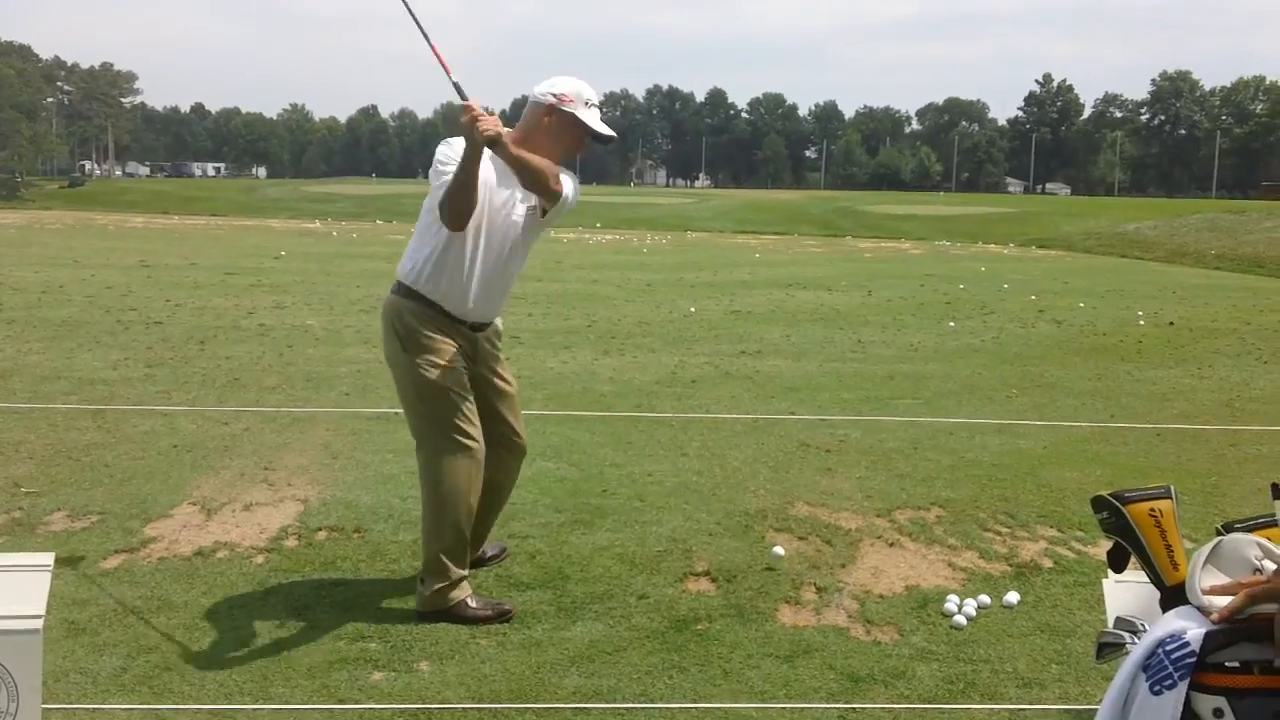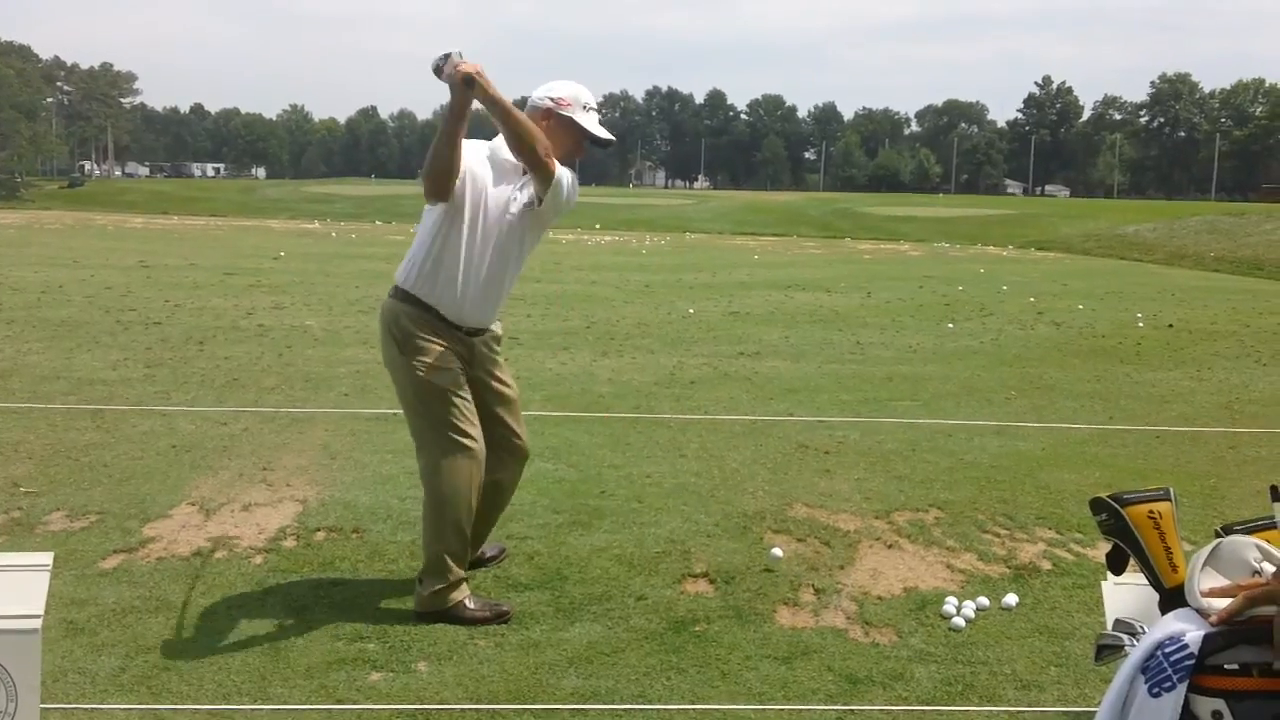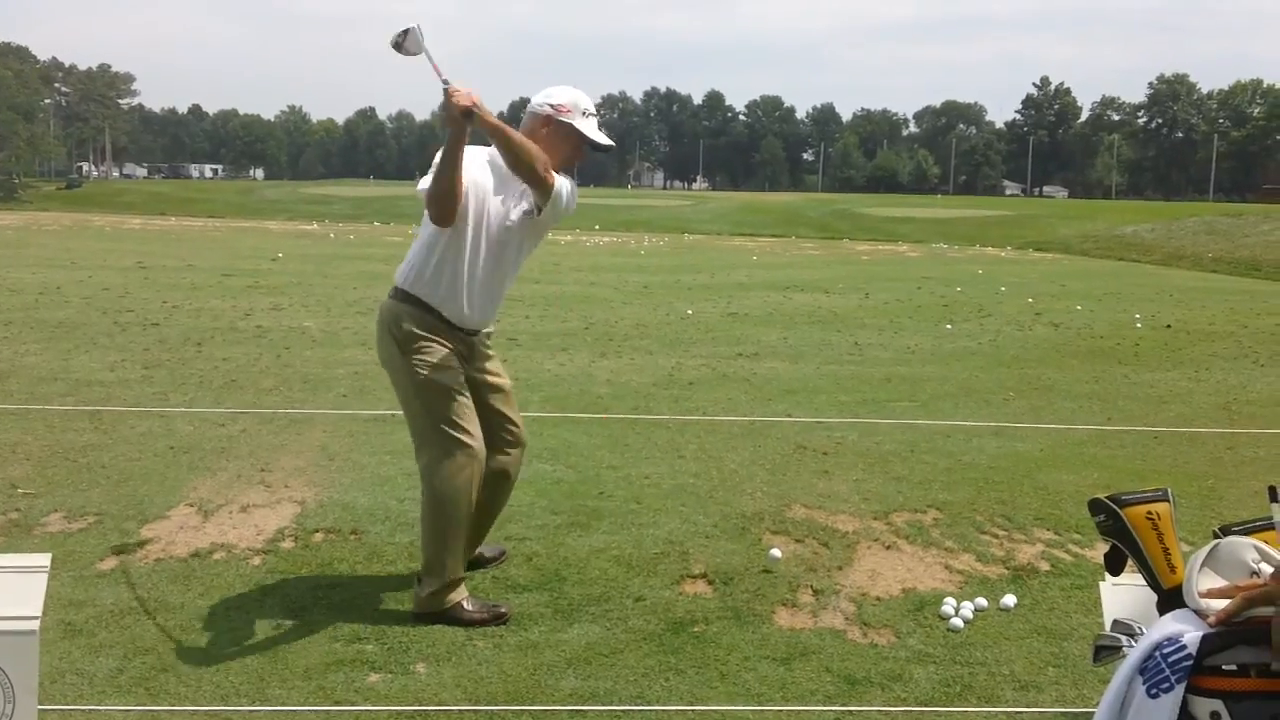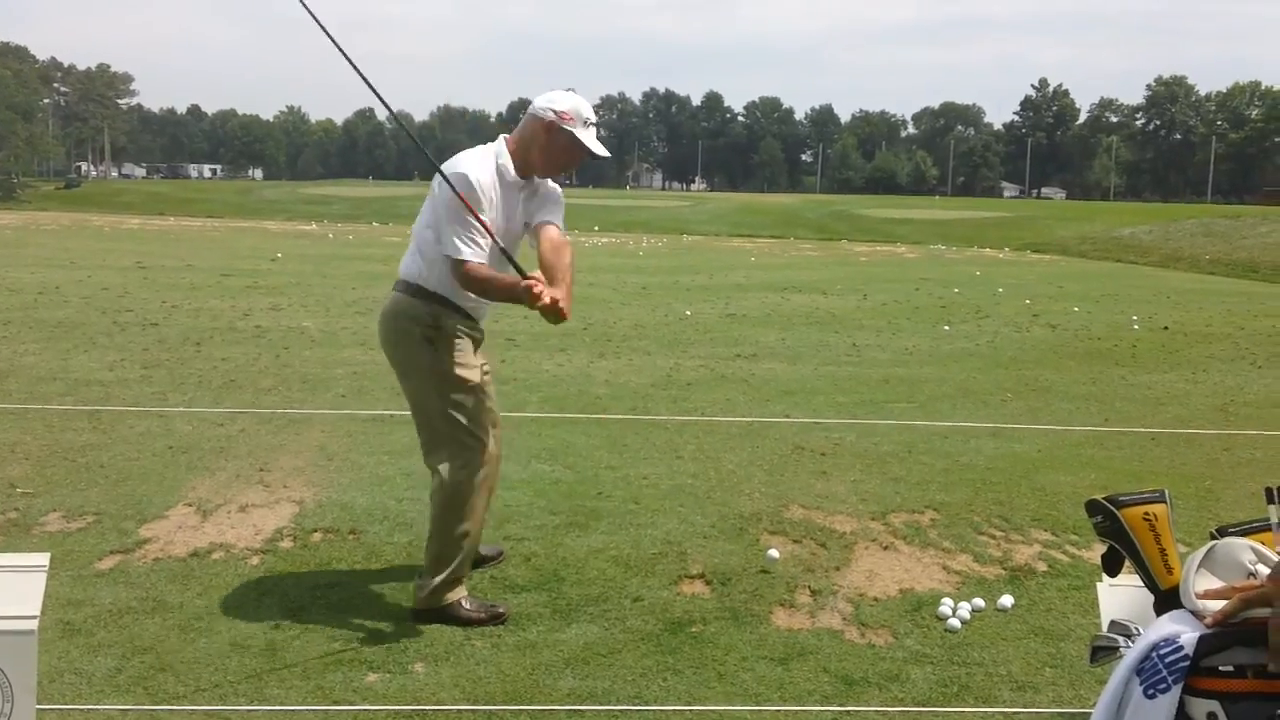
dt=0.1s
person 1, frame 1
left shoulder: (561, 183)
right shoulder: (456, 152)
left elbow: (540, 180)
right elbow: (454, 218)
left wrist: (503, 143)
right wrist: (477, 147)
left hip: (479, 330)
right hip: (422, 322)
left knee: (507, 447)
right knee: (457, 450)
left ankle: (465, 545)
right ankle: (442, 590)
person 1, frame 2
left shoulder: (558, 185)
right shoulder: (469, 157)
left elbow: (535, 156)
right elbow: (437, 189)
left wrist: (489, 95)
right wrist: (456, 107)
left hip: (476, 335)
right hip: (419, 325)
left knee: (509, 451)
right knee: (459, 452)
left ankle: (464, 545)
right ankle: (441, 591)
person 1, frame 3
left shoulder: (557, 193)
right shoulder: (470, 166)
left elbow: (534, 171)
right elbow: (442, 213)
left wrist: (486, 120)
right wrist: (458, 131)
left hip: (470, 336)
right hip: (417, 326)
left knee: (506, 447)
right knee: (460, 452)
left ankle: (461, 547)
right ankle: (440, 594)
person 1, frame 4
left shoulder: (543, 190)
right shoulder: (470, 175)
left elbow: (553, 243)
right elbow: (466, 271)
left wrist: (555, 289)
right wrist: (524, 289)
left hip: (451, 322)
right hip: (427, 320)
left knee: (461, 436)
right knee: (468, 450)
left ankle: (456, 545)
right ankle: (441, 590)
